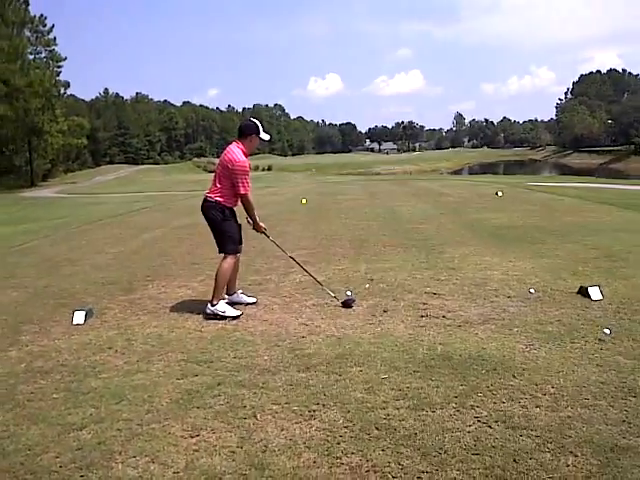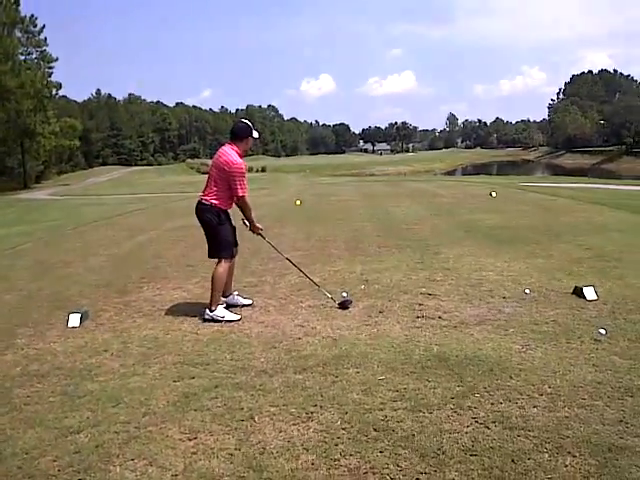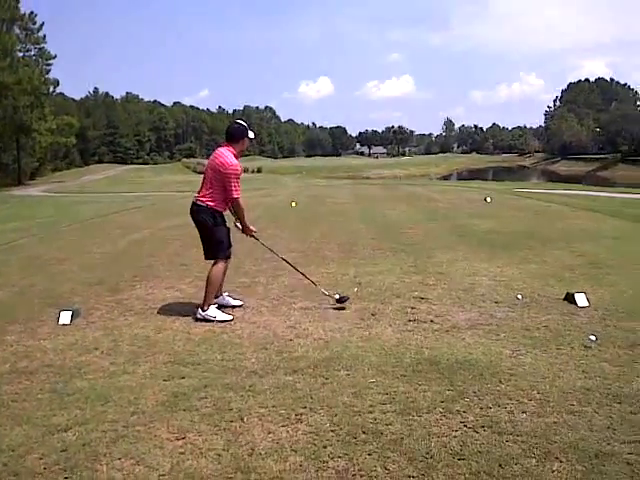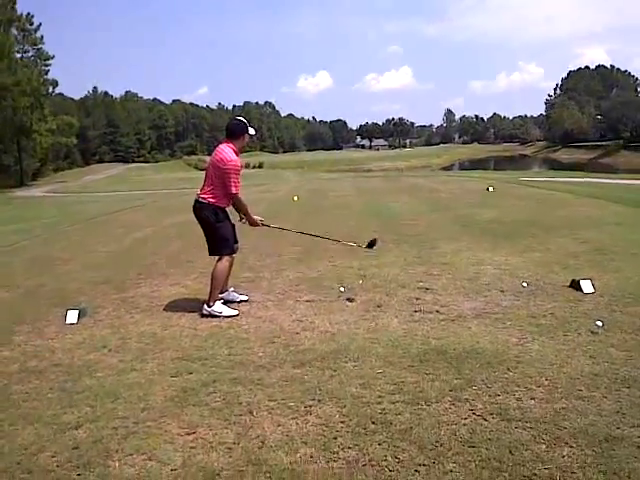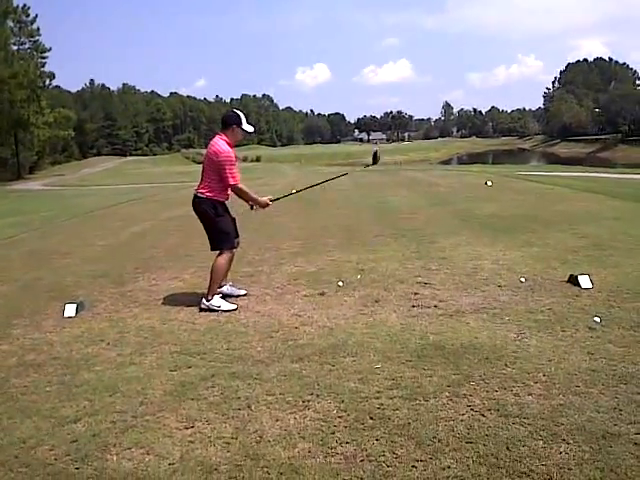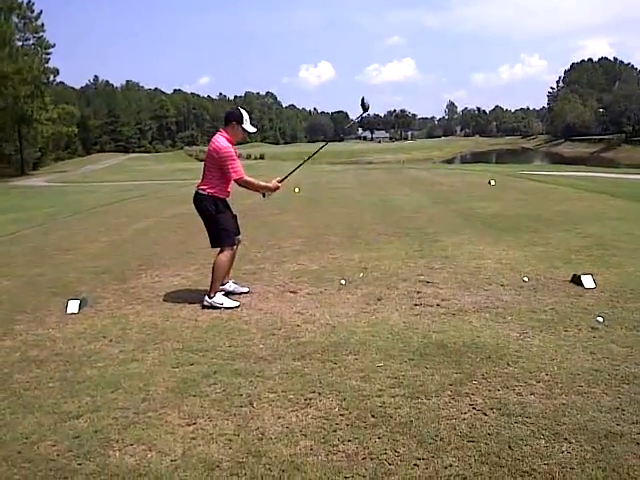
dt=0.2s
person 1, frame 1
left shoulder: (234, 150)
right shoulder: (240, 160)
right elbow: (244, 196)
left wrist: (252, 215)
right wrist: (255, 221)
left hip: (221, 206)
right hip: (217, 208)
left knee: (236, 249)
right knee: (231, 253)
left ankle: (232, 293)
right ankle: (215, 303)
person 1, frame 2
left shoulder: (225, 151)
right shoulder: (236, 162)
right elbow: (241, 198)
left wrist: (247, 214)
right wrist: (252, 223)
left hip: (214, 208)
right hip: (213, 211)
left knee: (231, 252)
right knee: (225, 258)
left ankle: (227, 295)
right ankle: (213, 309)
person 1, frame 3
left shoulder: (221, 152)
right shoulder: (232, 164)
right elbow: (235, 200)
left wrist: (235, 216)
right wrist: (245, 225)
left hip: (208, 209)
right hip: (208, 212)
left knee: (225, 254)
right knee: (221, 258)
left ankle: (218, 296)
right ankle: (206, 309)
person 1, frame 4
left shoulder: (223, 150)
right shoulder: (231, 160)
right elbow: (235, 196)
left wrist: (240, 212)
right wrist: (250, 217)
left hip: (211, 206)
right hip: (210, 209)
left knee: (232, 248)
right knee: (226, 254)
left ankle: (224, 291)
right ankle: (211, 304)
person 1, frame 5
left shoulder: (219, 143)
right shoulder: (224, 151)
left elbow: (231, 184)
right elbow: (235, 186)
left wrist: (250, 199)
right wrist: (258, 201)
left hip: (212, 201)
right hip: (209, 203)
left knee: (232, 243)
right knee: (226, 248)
left ankle: (221, 286)
right ankle: (210, 299)
person 1, frame 6
left shoulder: (223, 142)
right shoulder: (224, 146)
left elbow: (238, 176)
right elbow: (241, 180)
left wrist: (262, 186)
right wrist: (268, 187)
left hip: (215, 199)
right hip: (210, 200)
left knee: (234, 241)
right knee: (227, 246)
left ankle: (224, 283)
right ankle: (213, 296)
